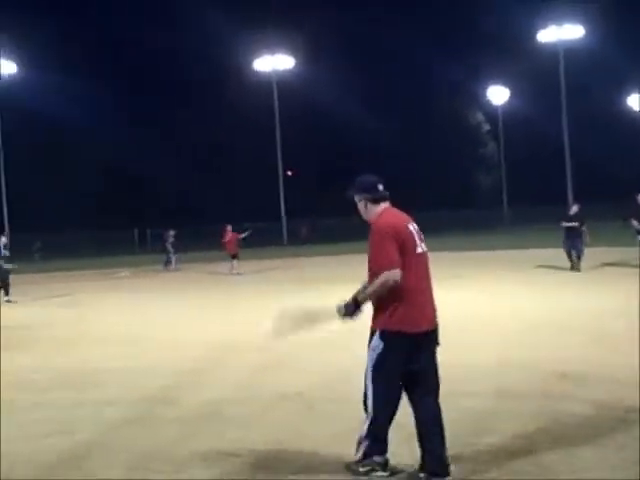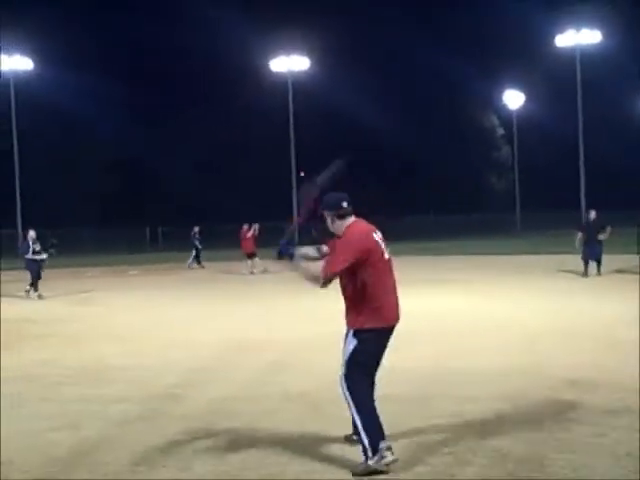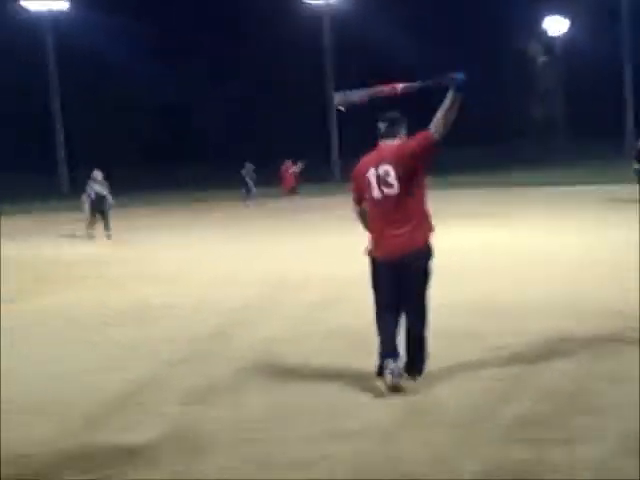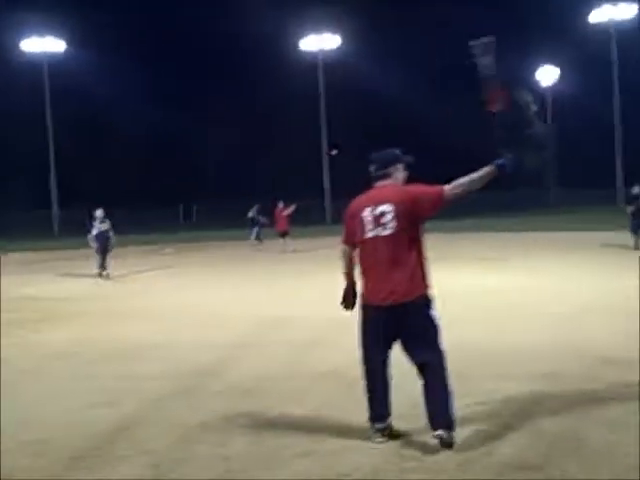
dt=0.7s
person 1, frame 1
left shoulder: (382, 226)
right shoulder: (403, 220)
left elbow: (391, 277)
left wrist: (357, 300)
right wrist: (360, 297)
left hip: (396, 324)
right hip: (425, 321)
left knee: (379, 391)
right knee: (424, 394)
person 1, frame 2
left shoulder: (351, 238)
right shoulder: (365, 230)
left elbow: (323, 276)
right elbow: (333, 253)
left wrist: (295, 259)
right wrist: (303, 252)
left hip: (367, 320)
right hip: (386, 317)
left knee: (354, 380)
right knee: (364, 375)
left ankle: (378, 449)
right ankle: (363, 431)
person 1, frame 3
left shoulder: (362, 166)
right shoulder: (407, 152)
left elbow: (361, 209)
right elbow: (437, 130)
right wrist: (454, 91)
left hip: (383, 252)
right hip: (415, 248)
left knee: (387, 310)
right knee: (415, 308)
left ankle: (390, 364)
right ankle: (413, 366)
person 1, frame 4
left shoulder: (356, 206)
right shoulder: (408, 197)
left elbow: (348, 251)
right elbow: (453, 190)
left wrist: (349, 284)
right wrist: (496, 167)
left hip: (374, 299)
right hip: (411, 296)
left knee: (375, 362)
right knee: (429, 359)
left ankle: (379, 425)
right ankle: (442, 427)
